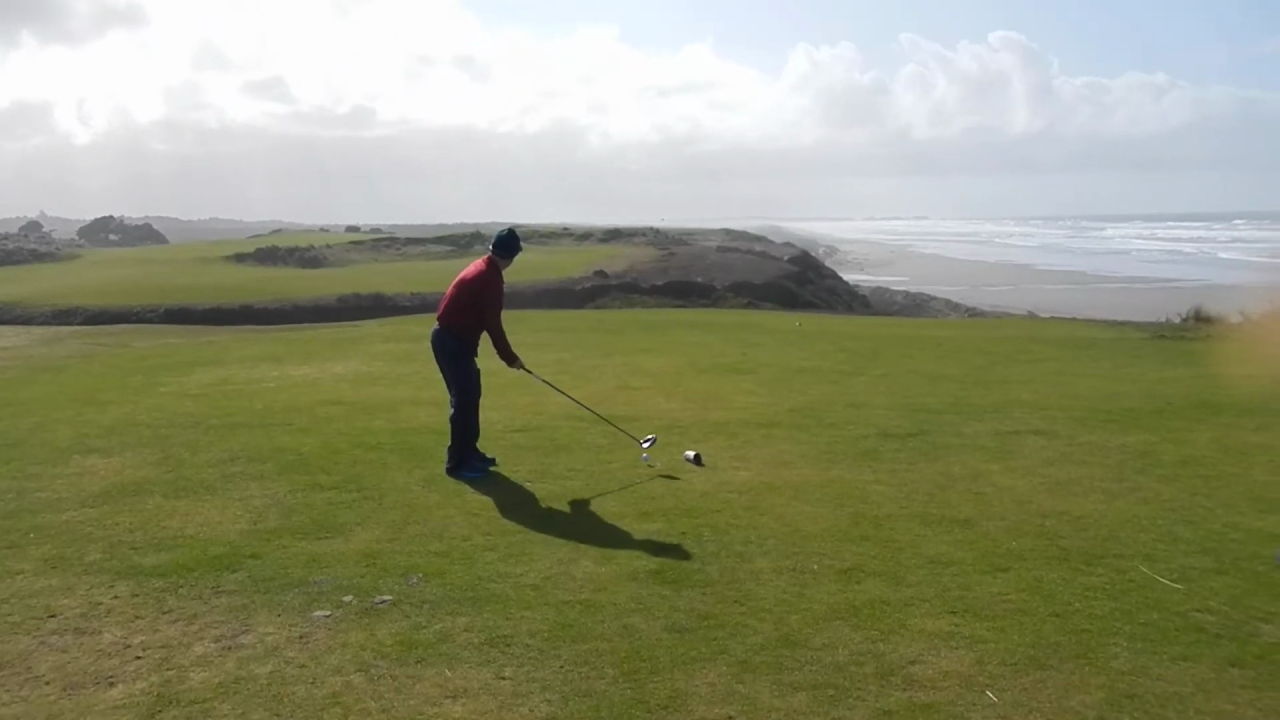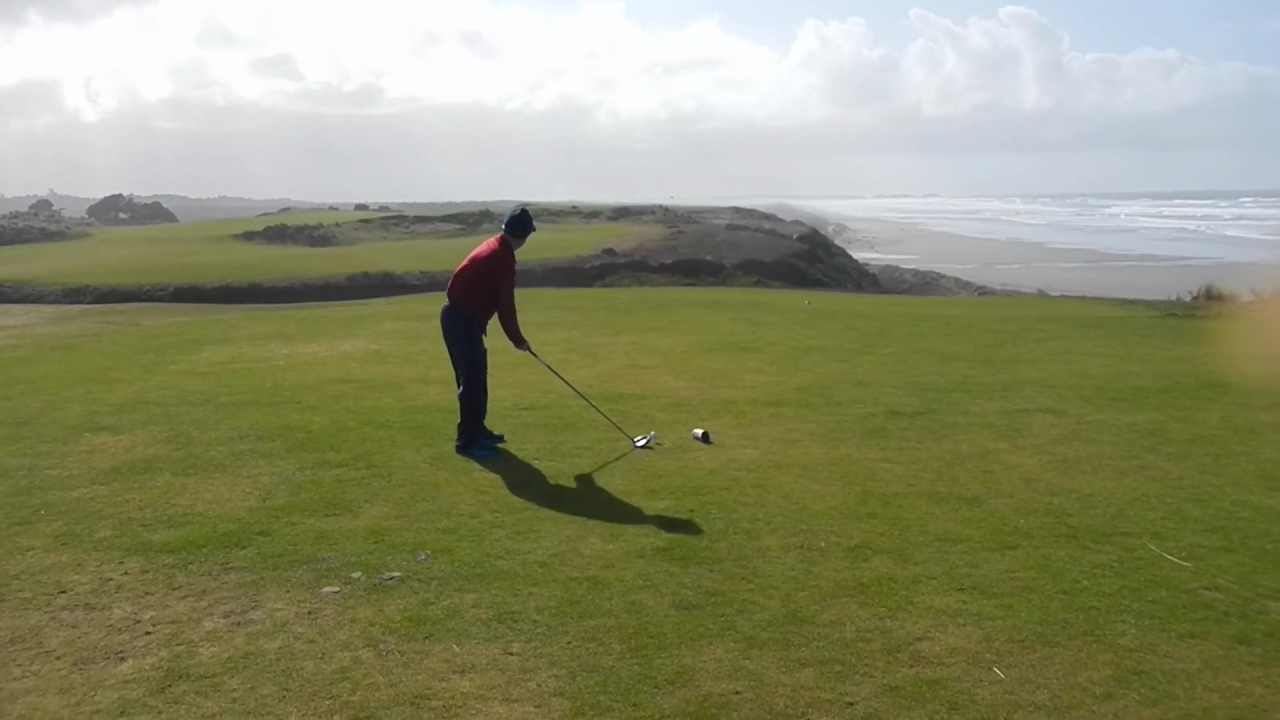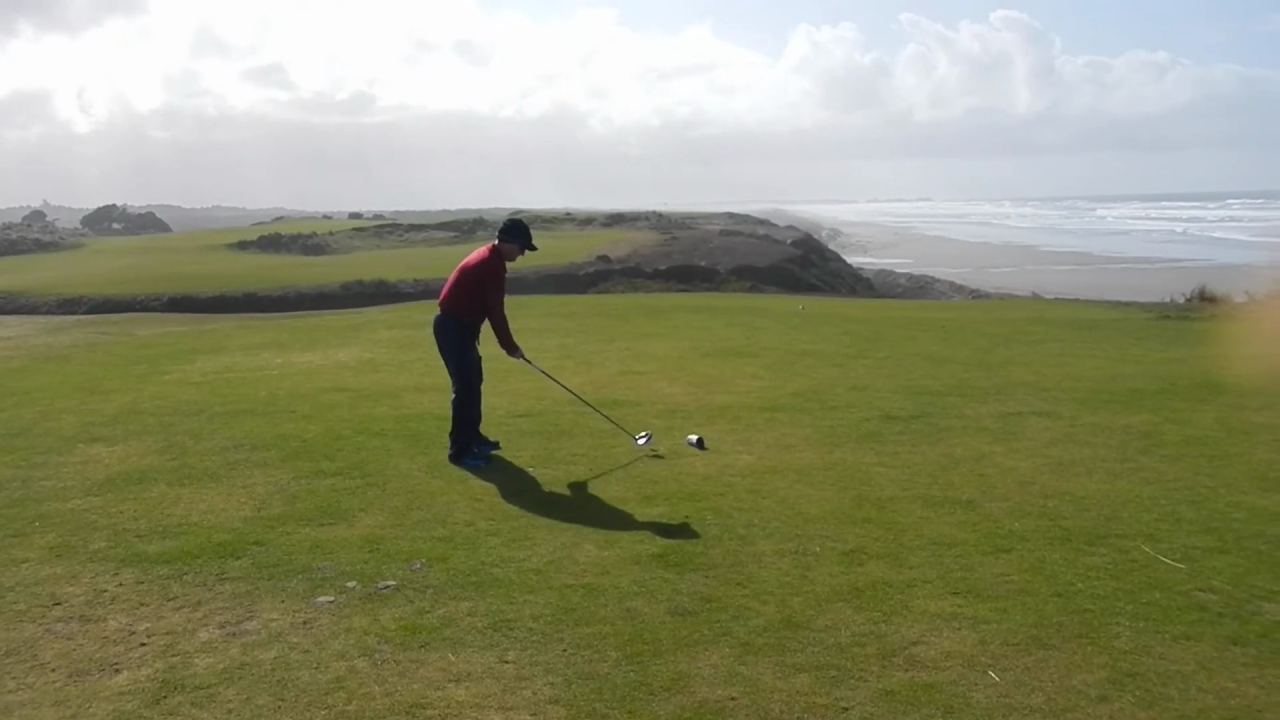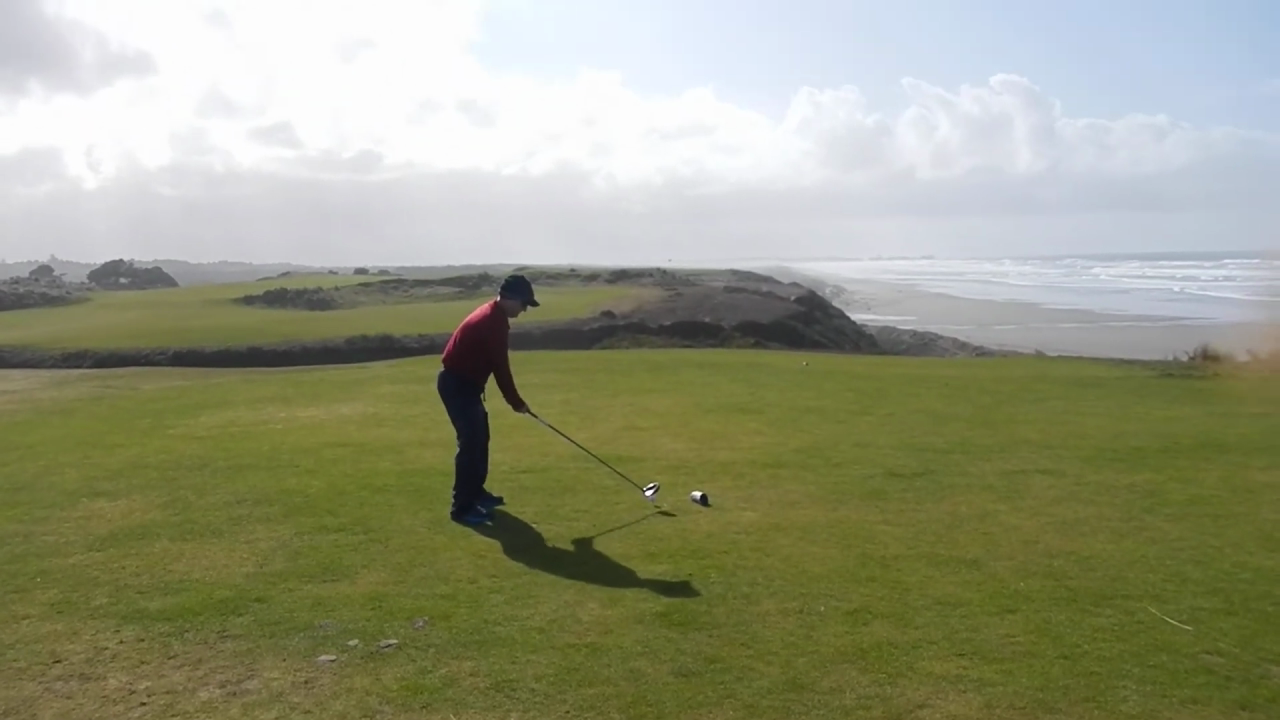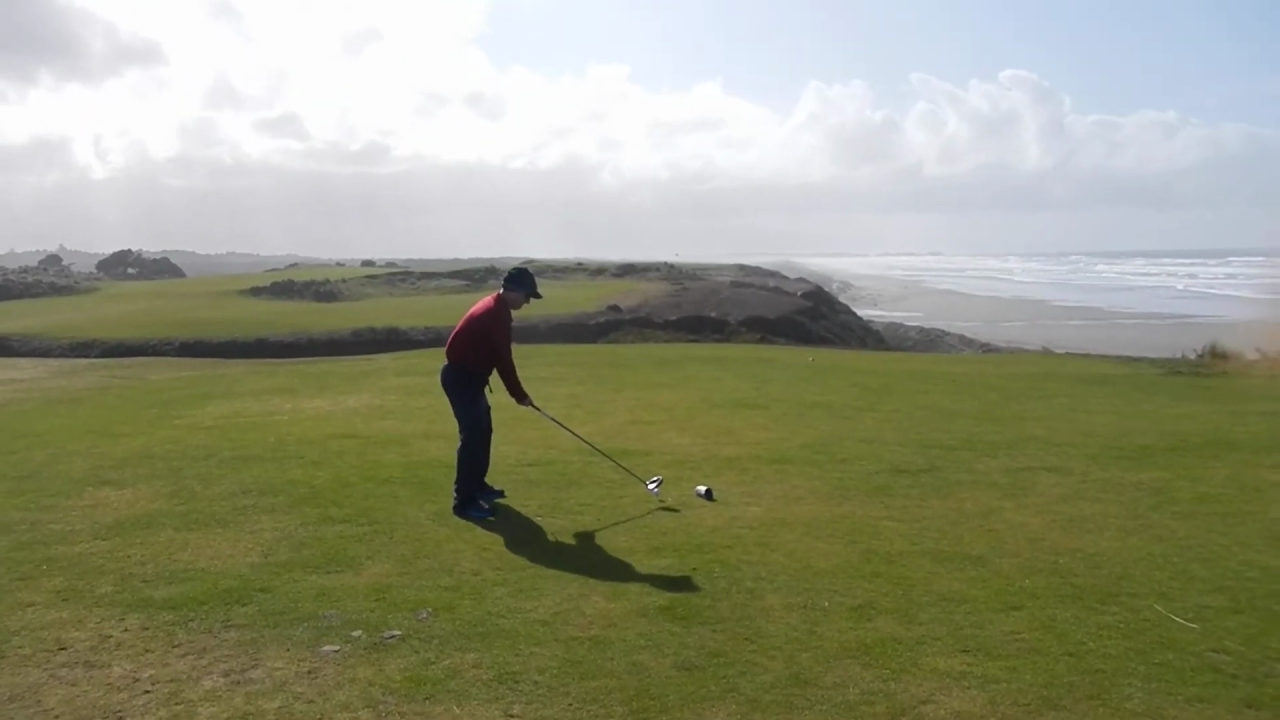
dt=1s
person 1, frame 1
left shoulder: (481, 269)
right shoulder: (489, 279)
left elbow: (485, 319)
right elbow: (493, 324)
left wrist: (506, 355)
right wrist: (509, 357)
left hip: (452, 337)
right hip: (453, 341)
left knee: (470, 395)
right knee: (464, 399)
left ankle: (469, 451)
right ankle: (457, 462)
person 1, frame 2
left shoulder: (494, 247)
right shoulder: (502, 258)
left elbow: (498, 300)
right elbow: (505, 304)
left wrist: (515, 337)
right wrist: (518, 339)
left hip: (462, 314)
right hip: (462, 318)
left knee: (476, 375)
right knee: (472, 378)
left ankle: (476, 429)
right ankle: (466, 439)
person 1, frame 3
left shoulder: (487, 257)
right shoulder: (491, 266)
left elbow: (489, 309)
right elbow: (496, 312)
left wrist: (507, 344)
right wrist: (510, 346)
left hip: (457, 323)
right hip: (453, 326)
left knee: (472, 381)
right knee: (465, 385)
left ankle: (472, 436)
right ankle: (459, 448)
person 1, frame 4
left shoulder: (491, 315)
right shoulder: (494, 322)
left elbow: (494, 364)
right elbow: (501, 367)
left wrist: (512, 400)
right wrist: (516, 402)
left hip: (461, 380)
right hip: (458, 383)
left knee: (479, 437)
right knee: (471, 441)
left ankle: (475, 491)
right ankle: (462, 506)
person 1, frame 5
left shoulder: (494, 307)
right shoulder: (496, 314)
left elbow: (497, 357)
right elbow: (504, 360)
left wrist: (516, 393)
right wrist: (520, 394)
left hip: (465, 373)
right hip: (461, 377)
left knee: (482, 431)
right knee: (473, 435)
left ankle: (477, 485)
right ankle: (464, 500)
